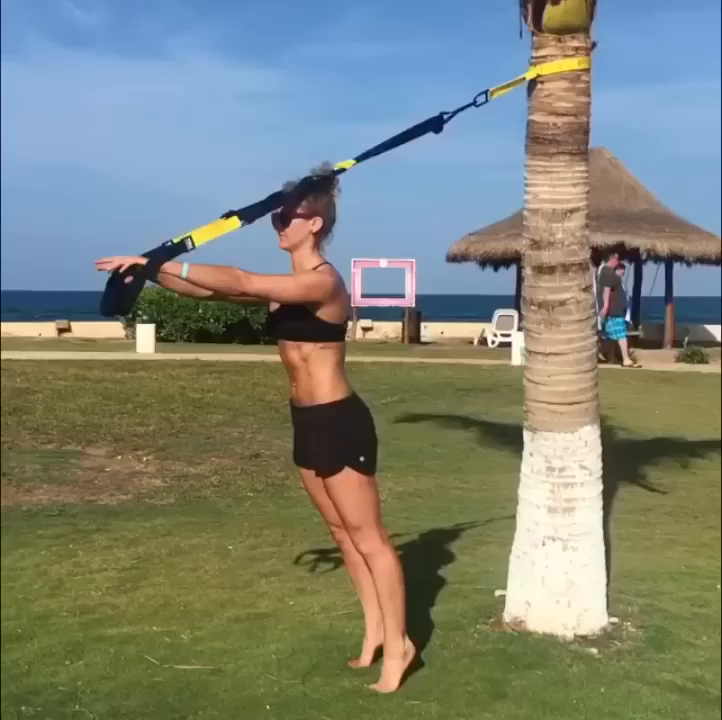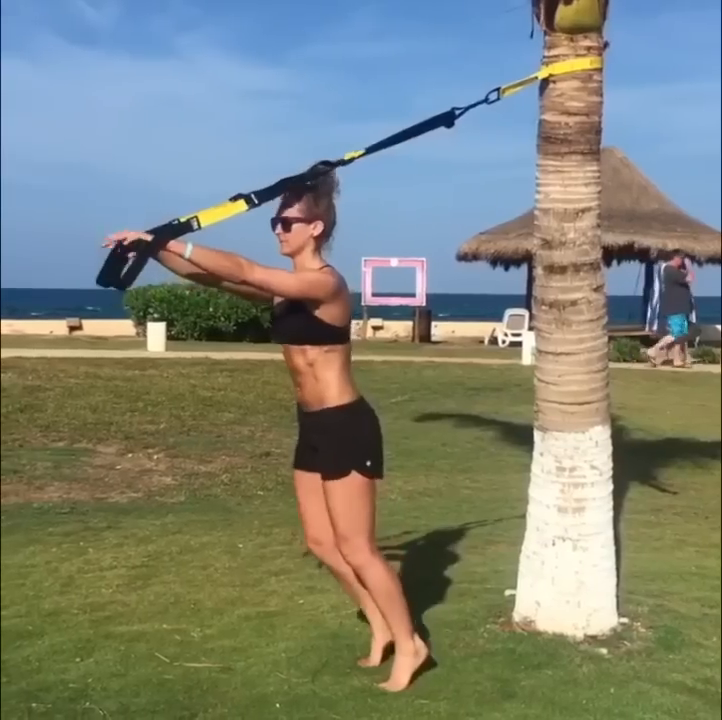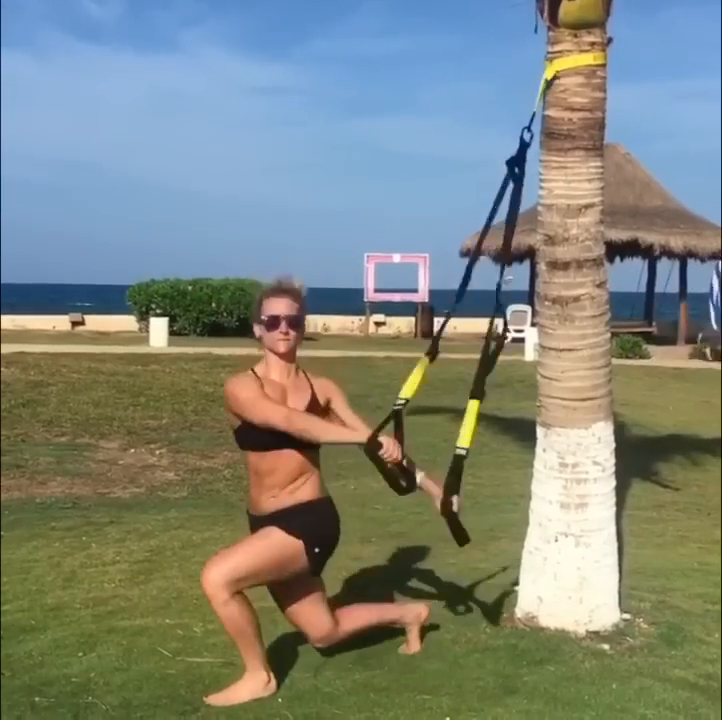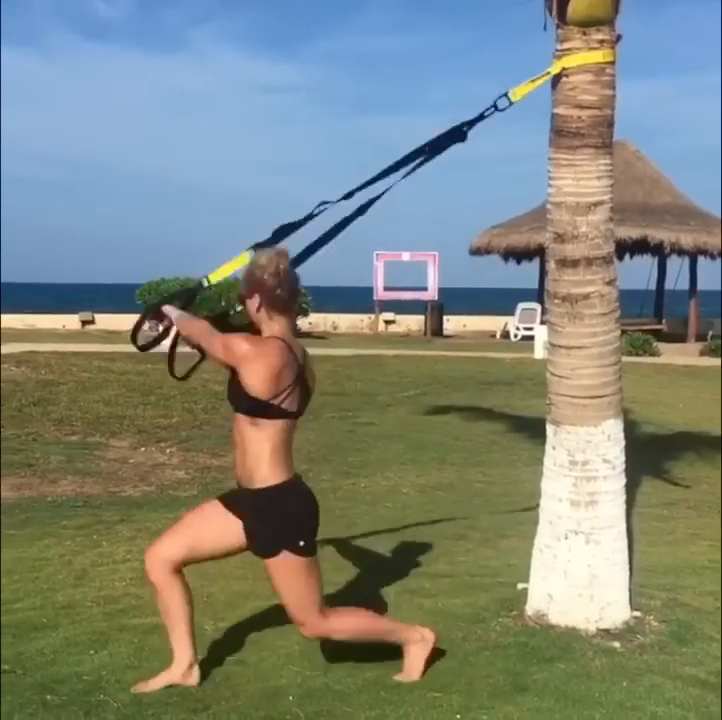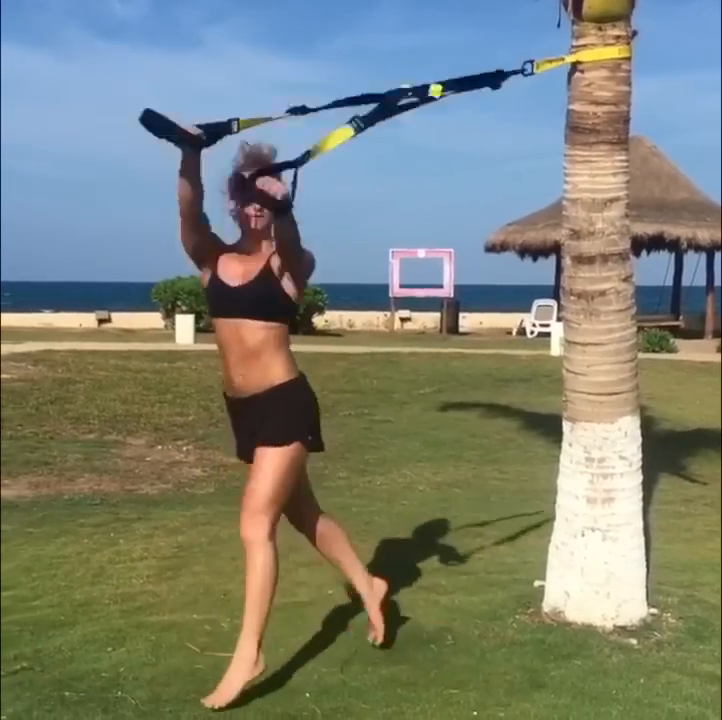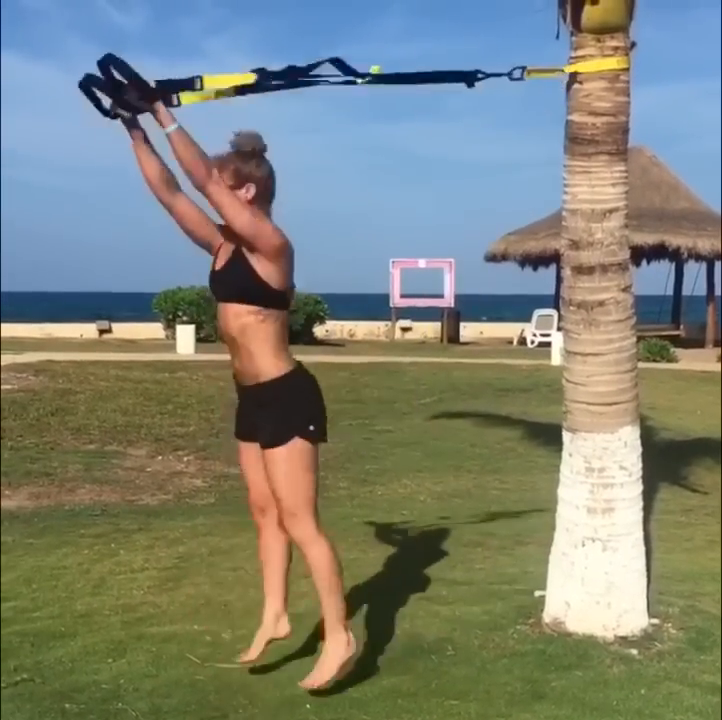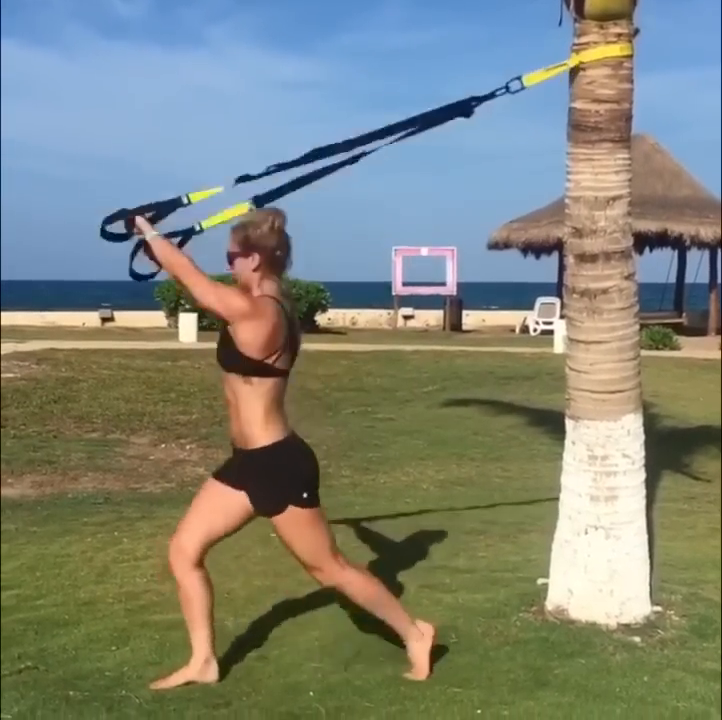
dt=0.7s
person 1, frame 1
left shoulder: (323, 283)
right shoulder: (284, 286)
left elbow: (240, 283)
right elbow: (214, 291)
left wrist: (159, 263)
right wrist: (151, 270)
left hip: (339, 422)
right hip: (308, 423)
left knee: (368, 537)
right knee: (344, 534)
left ankle: (398, 644)
right ankle: (375, 630)
person 1, frame 2
left shoulder: (325, 284)
right shoulder: (282, 288)
left elbow: (241, 270)
right elbow: (214, 277)
left wrist: (163, 238)
right wrist: (153, 249)
left hip: (346, 427)
right hip: (313, 428)
left knee: (356, 548)
right knee: (322, 541)
left ankle: (409, 644)
right ankle: (382, 628)
person 1, frame 3
left shoulder: (323, 389)
right shoulder: (240, 389)
left elbow: (371, 438)
right elbow: (285, 420)
left wrist: (427, 481)
right wrist: (355, 434)
left hip: (310, 520)
right hip: (266, 525)
left knee: (217, 578)
right knee: (323, 632)
left ankle: (258, 676)
right ankle: (410, 613)
person 1, frame 4
left shoulder: (255, 352)
right shoulder: (293, 355)
left elbow: (202, 333)
left wrist: (171, 313)
right wrist: (184, 322)
left hip: (279, 507)
right hip: (254, 500)
left knee: (315, 622)
right knee: (159, 559)
left ankle: (414, 638)
right ankle: (184, 664)
person 1, frame 5
left shoulder: (291, 263)
right shoulder: (213, 260)
left elbow: (292, 245)
right elbow: (190, 220)
left wrist: (274, 201)
right wrist: (188, 166)
left hip: (285, 407)
right hip: (242, 412)
left knee: (256, 526)
right knee: (303, 514)
left ankle: (249, 656)
right ankle: (368, 587)
person 1, frame 6
left shoulder: (268, 243)
right shoulder: (224, 244)
left elbow: (206, 182)
right elbow: (169, 193)
left wrist: (166, 119)
right wrist: (136, 131)
left hip: (287, 398)
right hip: (255, 399)
left knee: (299, 524)
right knee: (267, 513)
left ankle: (338, 640)
right ankle: (274, 618)
person 1, frame 7
left shoulder: (251, 312)
right shoulder: (264, 311)
left elbow: (188, 276)
right elbow: (201, 280)
left wrist: (148, 235)
right wrist: (162, 245)
left hip: (278, 466)
right hip: (249, 462)
left knee: (328, 571)
right knee: (182, 550)
left ankle: (414, 631)
right ankle: (202, 660)
